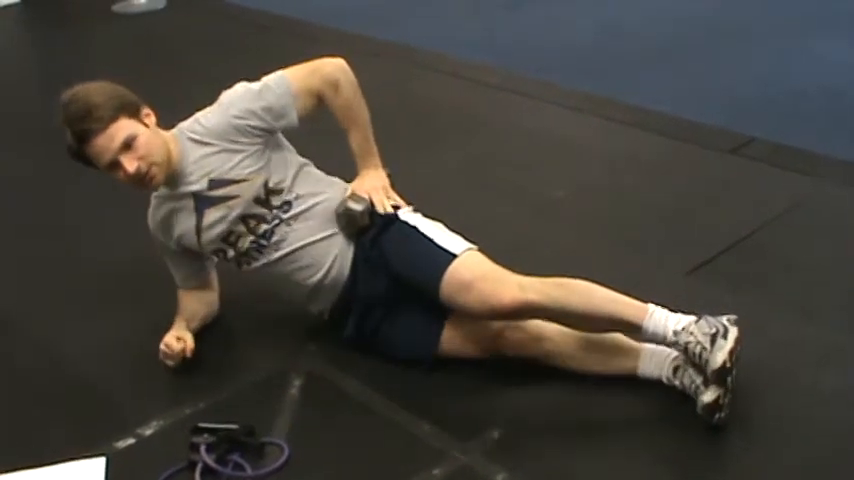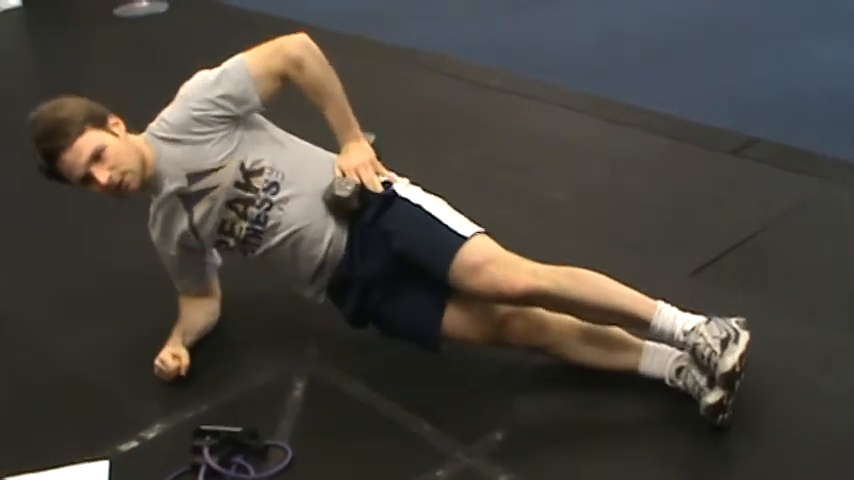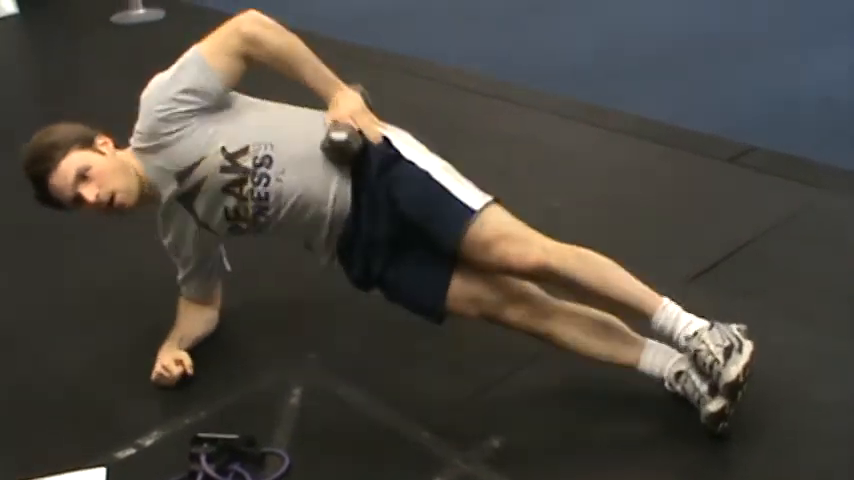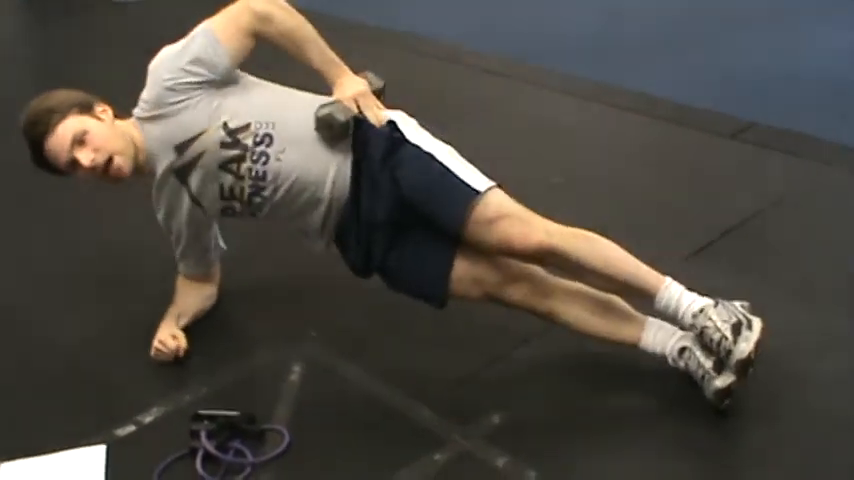
dt=0.5s
person 1, frame 1
left shoulder: (227, 118)
right shoulder: (166, 223)
left elbow: (333, 73)
right elbow: (201, 290)
left wrist: (372, 167)
right wrist: (181, 329)
left hip: (373, 233)
right hip: (353, 309)
left knee: (504, 298)
right knee: (506, 337)
left ankle: (686, 332)
right ankle: (676, 368)
person 1, frame 2
left shoulder: (193, 111)
right shoulder: (166, 227)
left elbow: (296, 50)
right elbow: (202, 298)
left wrist: (352, 138)
right wrist: (177, 343)
left hip: (371, 212)
right hip: (353, 284)
left knee: (510, 281)
right knee: (508, 326)
left ankle: (689, 333)
right ankle: (679, 370)
person 1, frame 3
left shoulder: (162, 111)
right shoulder: (180, 224)
left elbow: (247, 27)
right elbow: (203, 301)
left wrist: (336, 92)
right wrist: (172, 347)
left hip: (376, 168)
right hip: (361, 245)
left knee: (521, 258)
right knee: (505, 303)
left ankle: (694, 336)
right ankle: (682, 373)
person 1, frame 4
left shoulder: (169, 82)
right shoulder: (174, 200)
right elbow: (201, 279)
left wrist: (341, 76)
right wrist: (171, 322)
left hip: (374, 153)
right hip: (361, 231)
left knee: (524, 239)
right knee: (509, 284)
left ankle: (698, 315)
right ankle: (686, 351)
